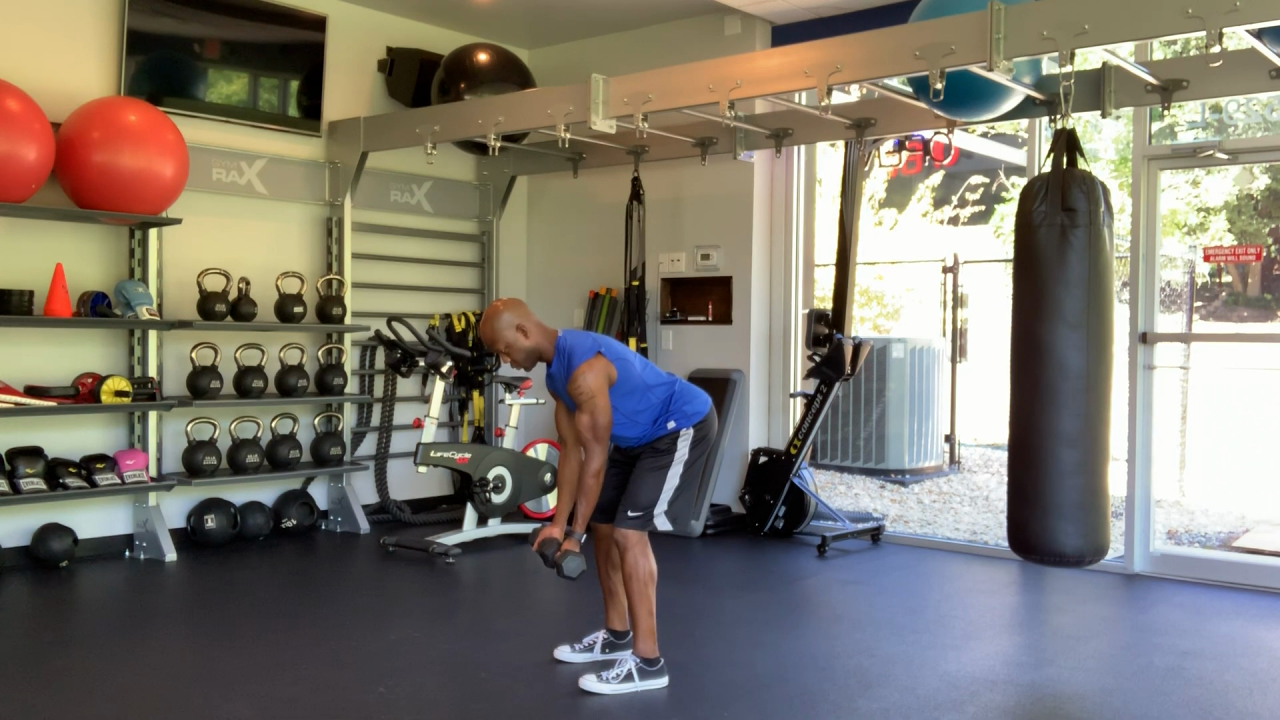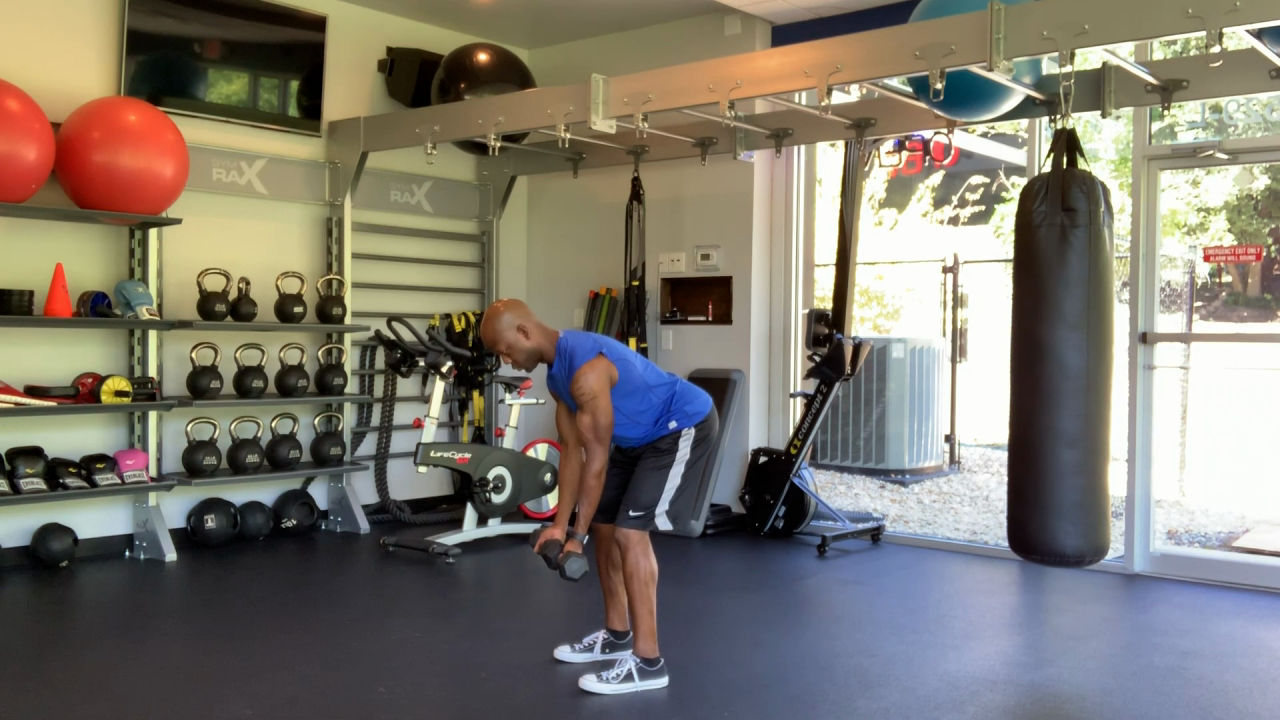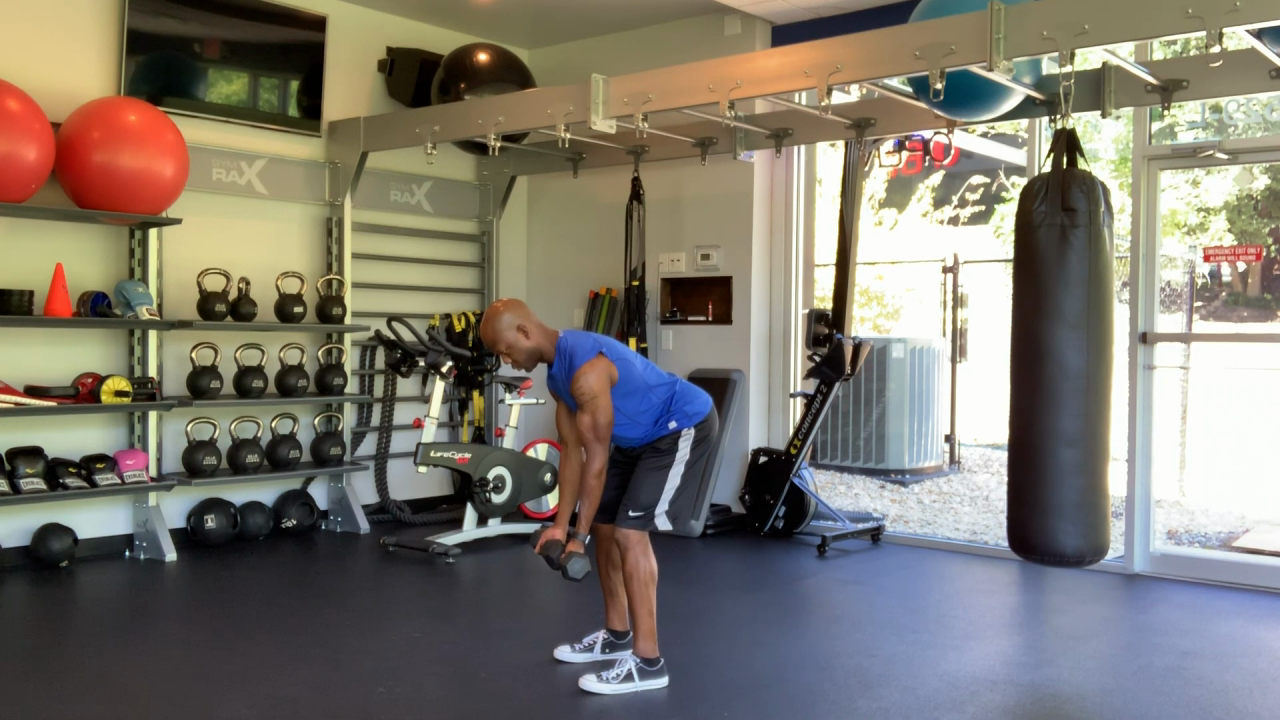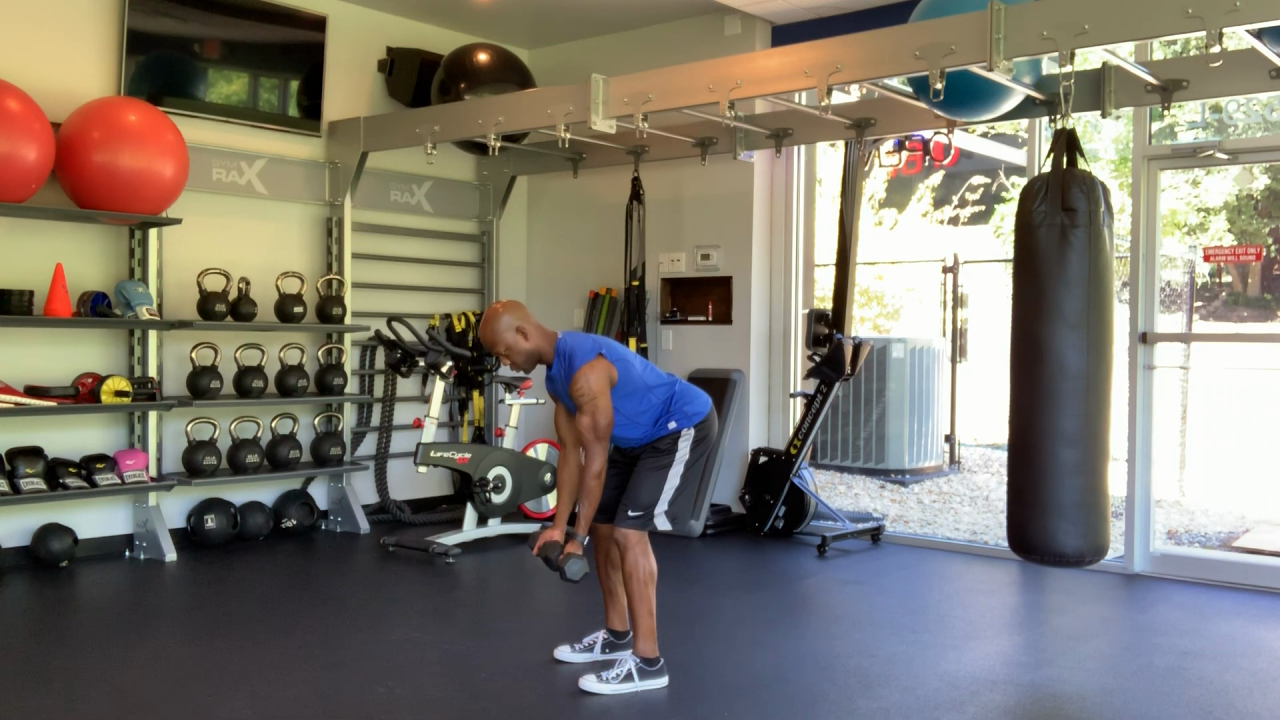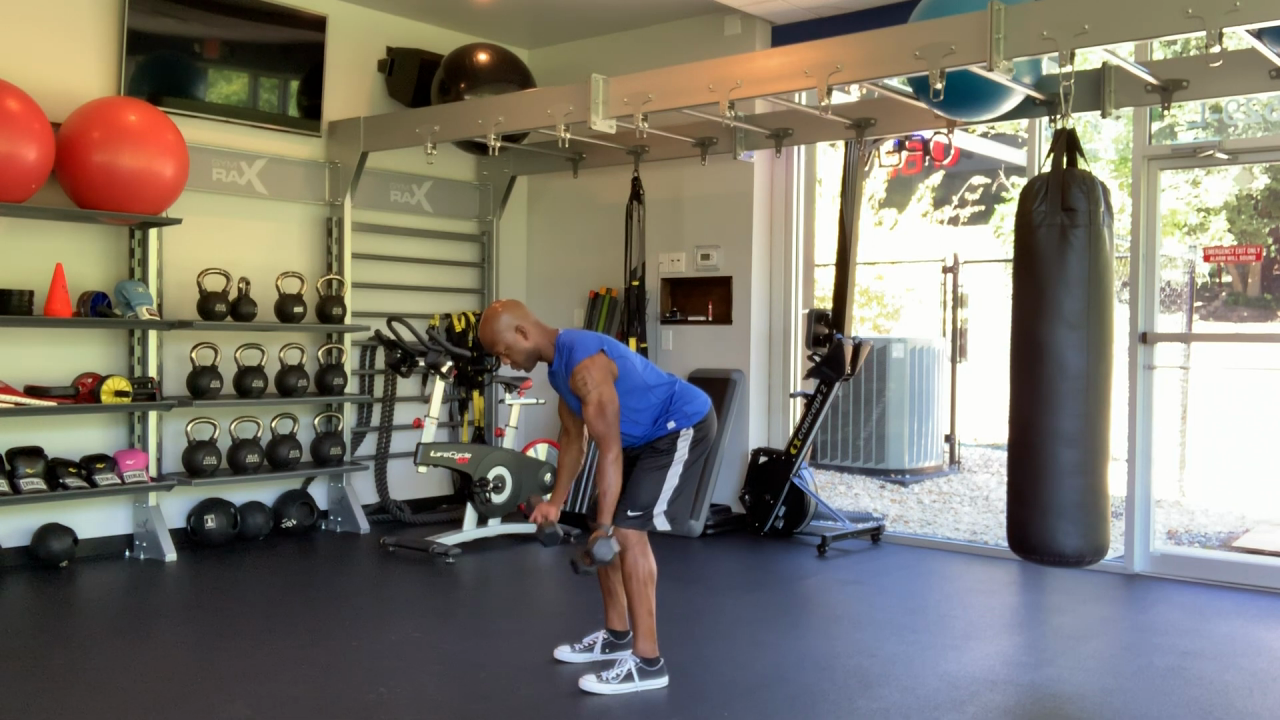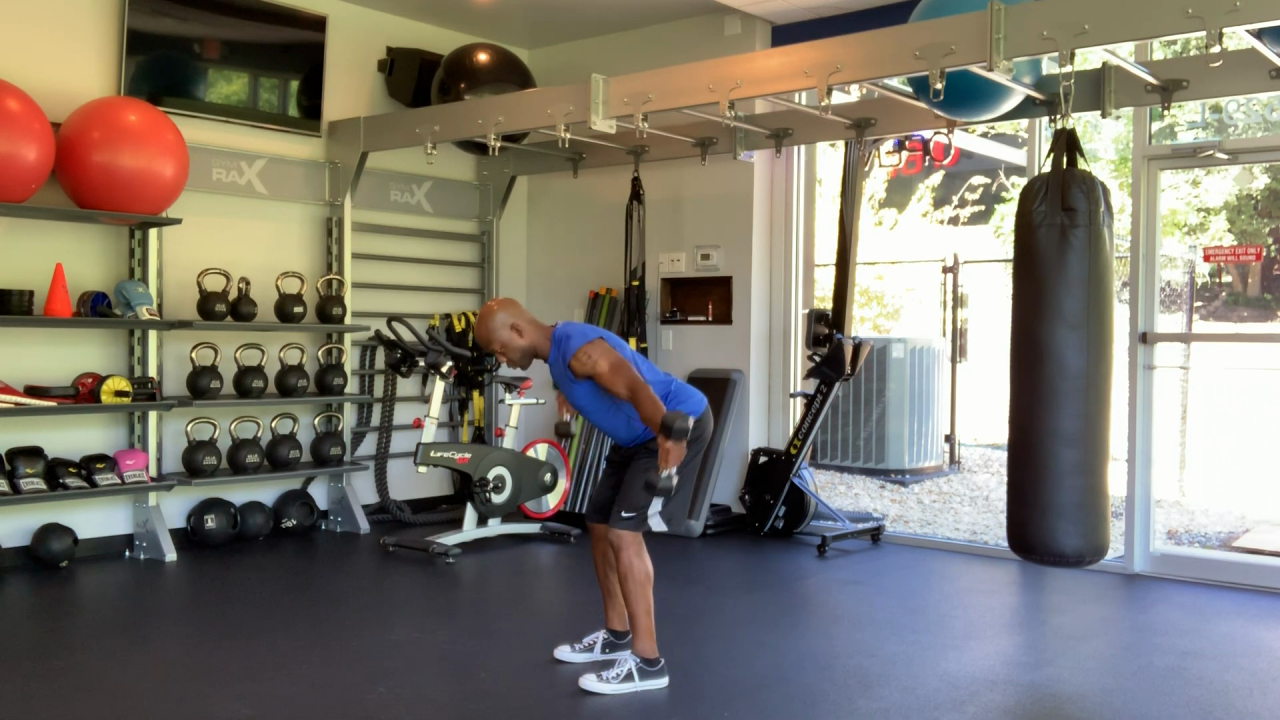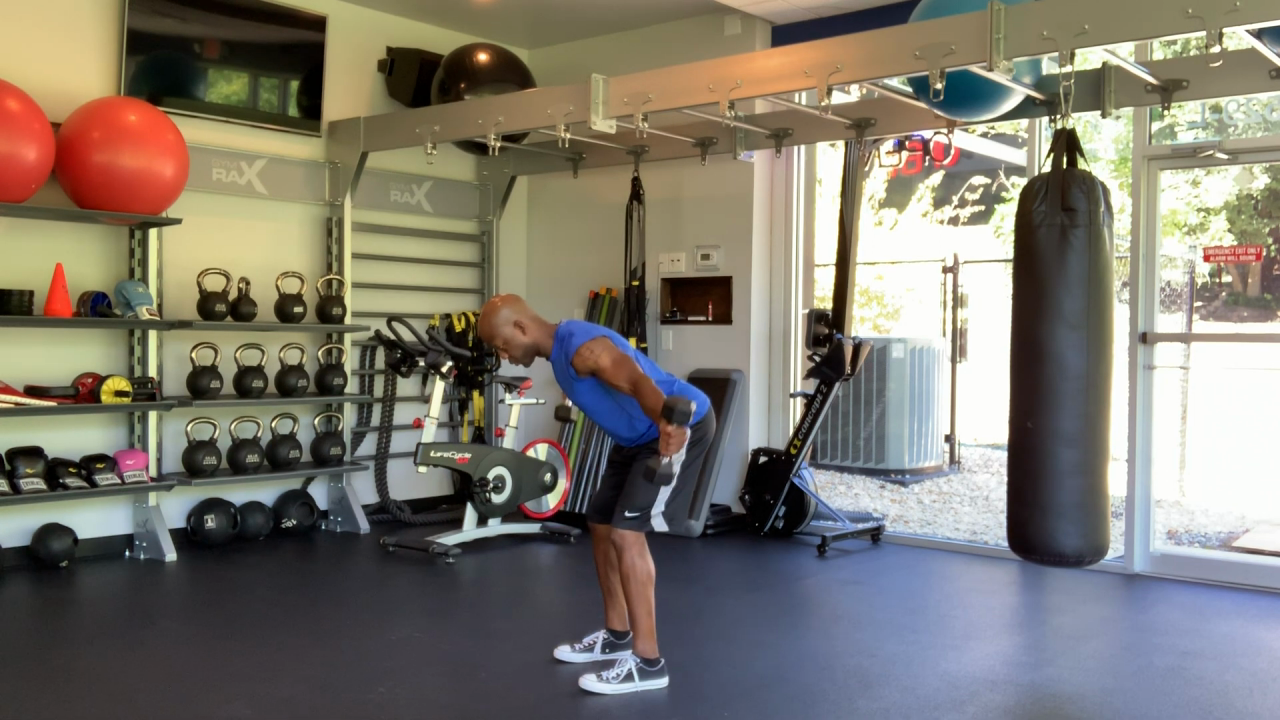
dt=0.3s
person 1, frame 1
left shoulder: (584, 367)
right shoulder: (556, 371)
left elbow: (595, 457)
right elbow: (571, 450)
left wrist: (574, 534)
right wrist: (559, 522)
left hip: (682, 426)
right hip: (641, 435)
left knee: (629, 532)
right knee: (603, 525)
left ankle: (647, 662)
right ankle: (617, 635)
person 1, frame 2
left shoulder: (585, 368)
right shoulder: (556, 372)
left elbow: (596, 458)
right elbow: (571, 451)
left wrist: (577, 535)
right wrist: (561, 523)
left hip: (683, 426)
right hip: (641, 435)
left knee: (630, 532)
right knee: (603, 526)
left ankle: (647, 662)
right ankle: (617, 635)
person 1, frame 3
left shoulder: (585, 368)
right shoulder: (556, 372)
left elbow: (597, 459)
right elbow: (571, 451)
left wrist: (579, 536)
right wrist: (561, 524)
left hip: (683, 426)
right hip: (642, 435)
left knee: (629, 533)
right knee: (604, 526)
left ankle: (647, 661)
right ankle: (617, 635)
person 1, frame 4
left shoulder: (584, 368)
right shoulder: (555, 374)
left elbow: (596, 460)
right elbow: (570, 452)
left wrist: (578, 537)
right wrist: (559, 525)
left hip: (683, 427)
right hip: (641, 436)
left knee: (629, 532)
right knee: (603, 526)
left ankle: (647, 662)
right ankle: (617, 635)
person 1, frame 5
left shoulder: (584, 362)
right shoulder: (557, 366)
left elbow: (609, 450)
right elbow: (572, 436)
left wrist: (602, 529)
right wrist: (556, 502)
left hip: (681, 427)
right hip: (644, 434)
left knee: (627, 532)
right knee: (606, 529)
left ankle: (647, 662)
right ankle: (617, 635)
person 1, frame 6
left shoulder: (578, 348)
right shoulder: (557, 351)
left elbow: (638, 389)
left wrist: (668, 438)
right wrist: (567, 404)
right hip: (637, 434)
left knee: (624, 532)
right knee: (599, 524)
left ankle: (647, 662)
right ankle: (617, 636)
person 1, frame 7
left shoulder: (581, 346)
right shoulder: (560, 349)
left elbow: (641, 383)
left wrist: (668, 426)
right wrist: (571, 398)
left hip: (679, 428)
right hip: (639, 435)
left knee: (626, 532)
right knee: (601, 524)
left ankle: (647, 661)
right ankle: (616, 635)
